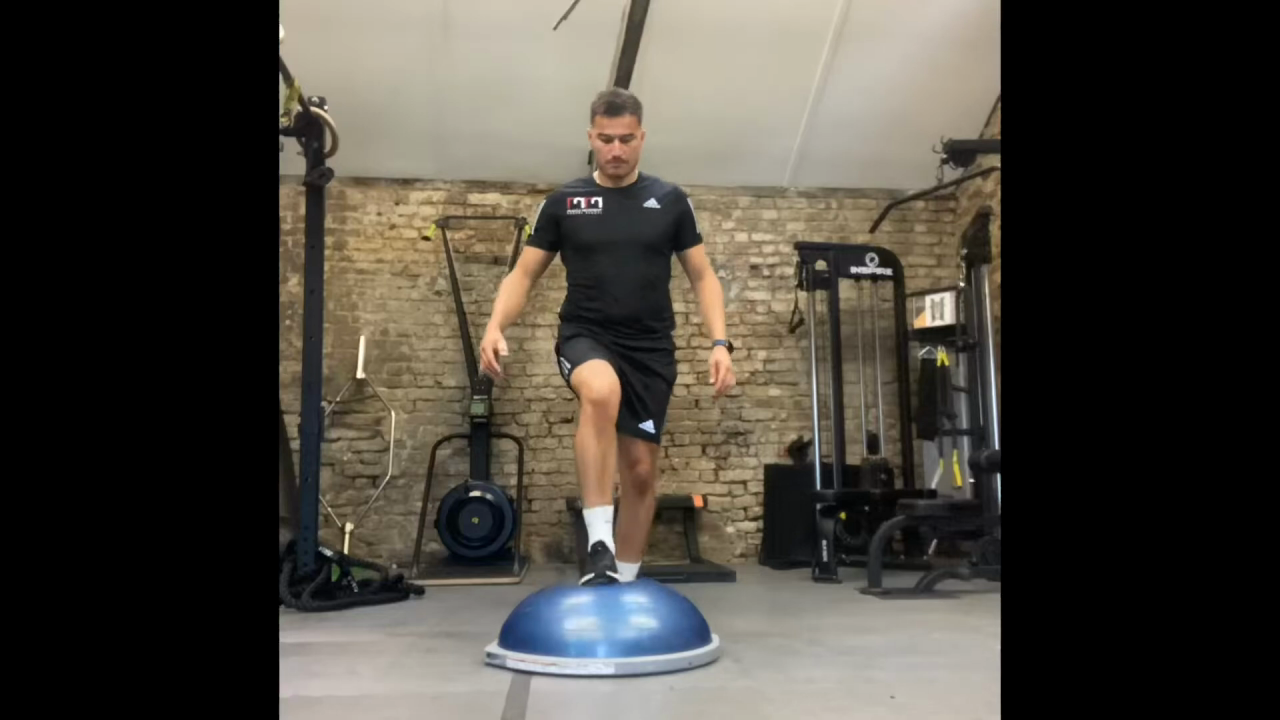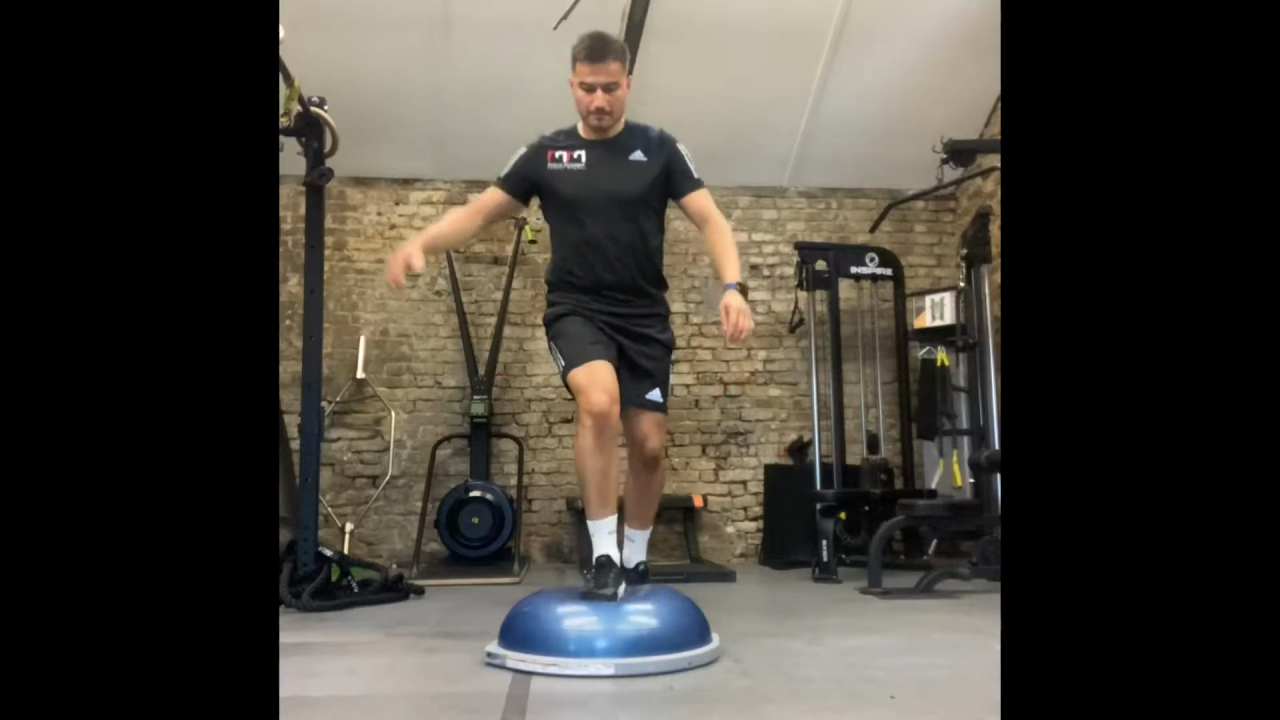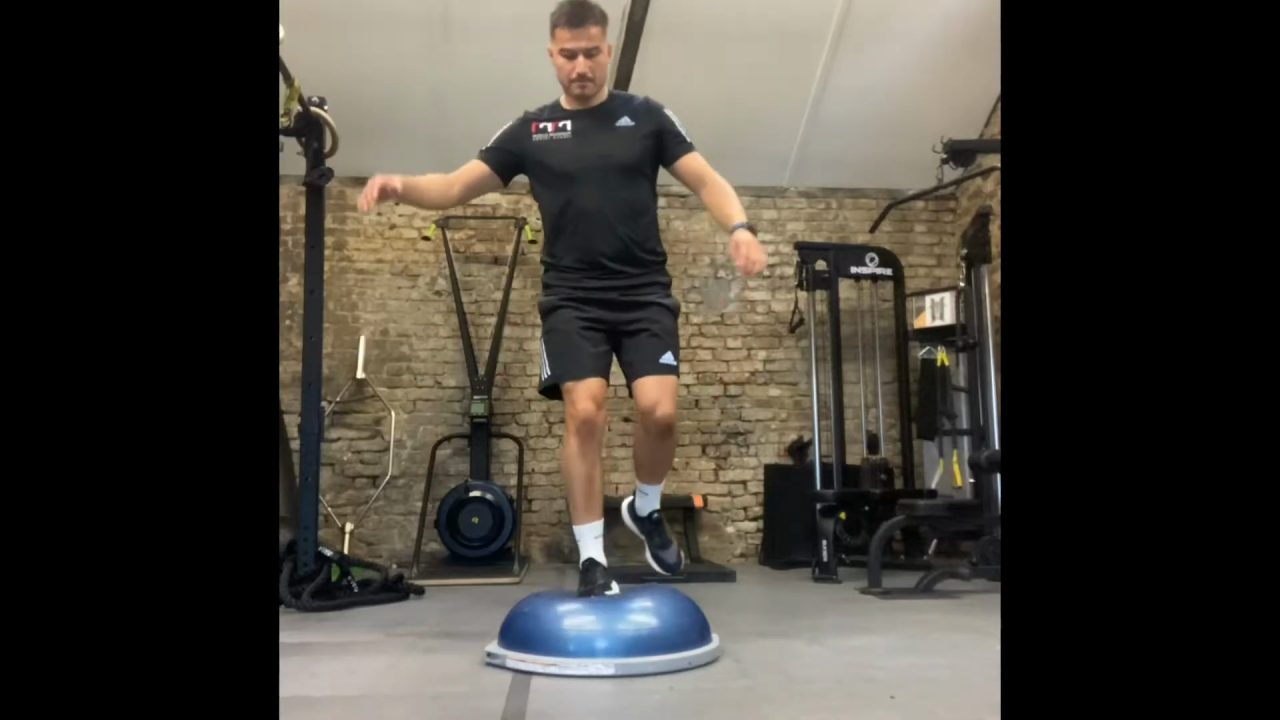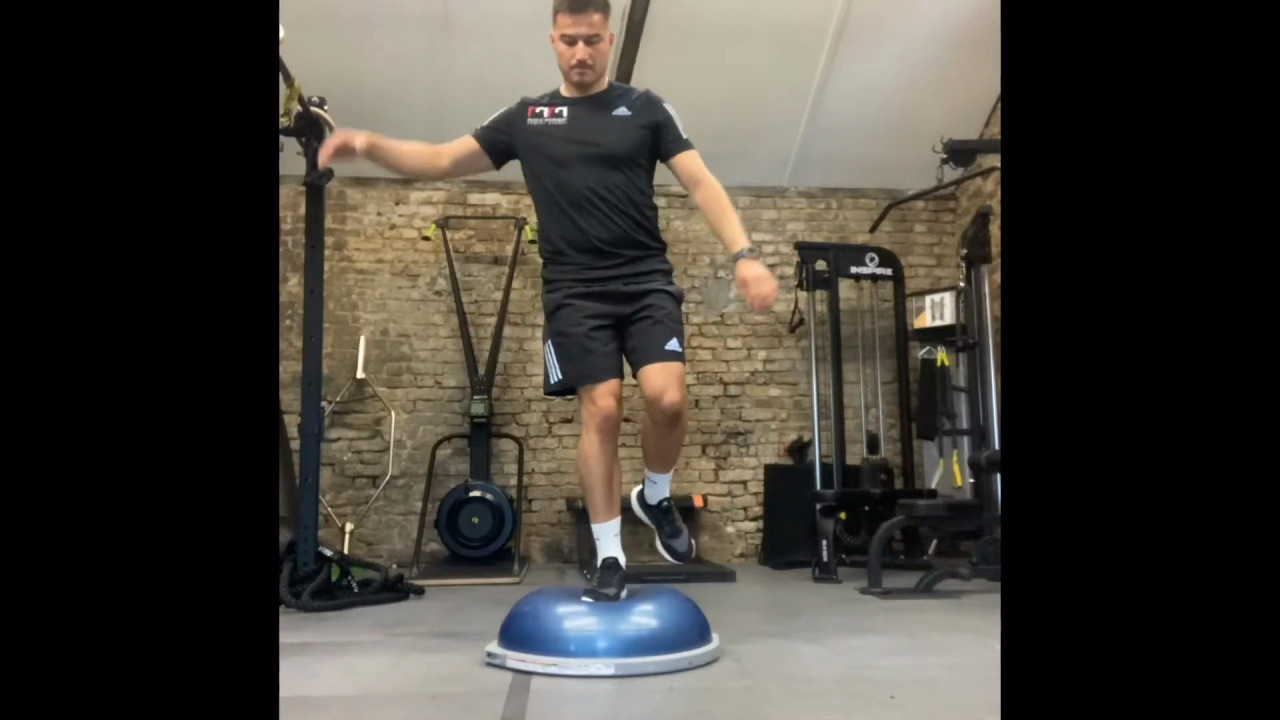
dt=0.4s
person 1, frame 1
left shoulder: (670, 200)
right shoulder: (564, 201)
left elbow: (702, 276)
right elbow: (523, 273)
left wrist: (719, 342)
right wrist: (495, 326)
left hip: (650, 347)
right hip: (586, 336)
left knee: (642, 469)
right knee: (601, 394)
left ankle: (626, 581)
right ankle: (599, 545)
person 1, frame 2
left shoulder: (659, 148)
right shoulder: (544, 154)
left elbow: (710, 220)
right elbow: (477, 214)
left wrist: (733, 286)
right wrist: (421, 241)
left hip: (644, 316)
right hip: (576, 309)
left knee: (650, 442)
right knee: (599, 404)
left ankle: (635, 553)
right ankle: (605, 555)
person 1, frame 3
left shoulder: (645, 116)
right shoulder: (529, 130)
left elbow: (704, 180)
right elbow: (456, 185)
left wrist: (738, 227)
right wrist: (399, 186)
left hip: (643, 291)
right hip: (571, 296)
left knee: (659, 409)
right knee: (584, 412)
left ankle: (644, 509)
right ankle: (592, 557)
person 1, frame 4
left shoulder: (646, 108)
right shoulder: (526, 118)
left elbow: (700, 183)
right elbow: (441, 161)
left wrist: (744, 255)
right wrist: (371, 145)
left hip: (646, 280)
right hip: (575, 288)
left knee: (667, 397)
right knee: (601, 410)
left ankle: (657, 498)
right ankle: (609, 556)
